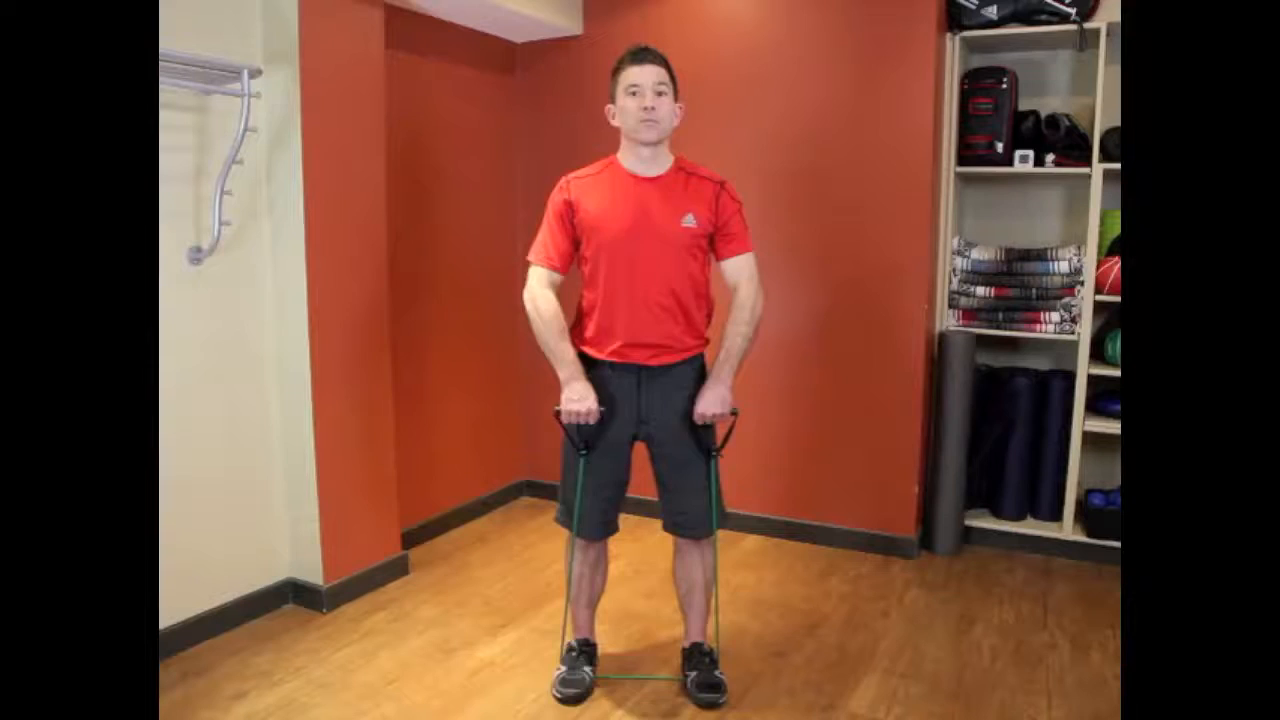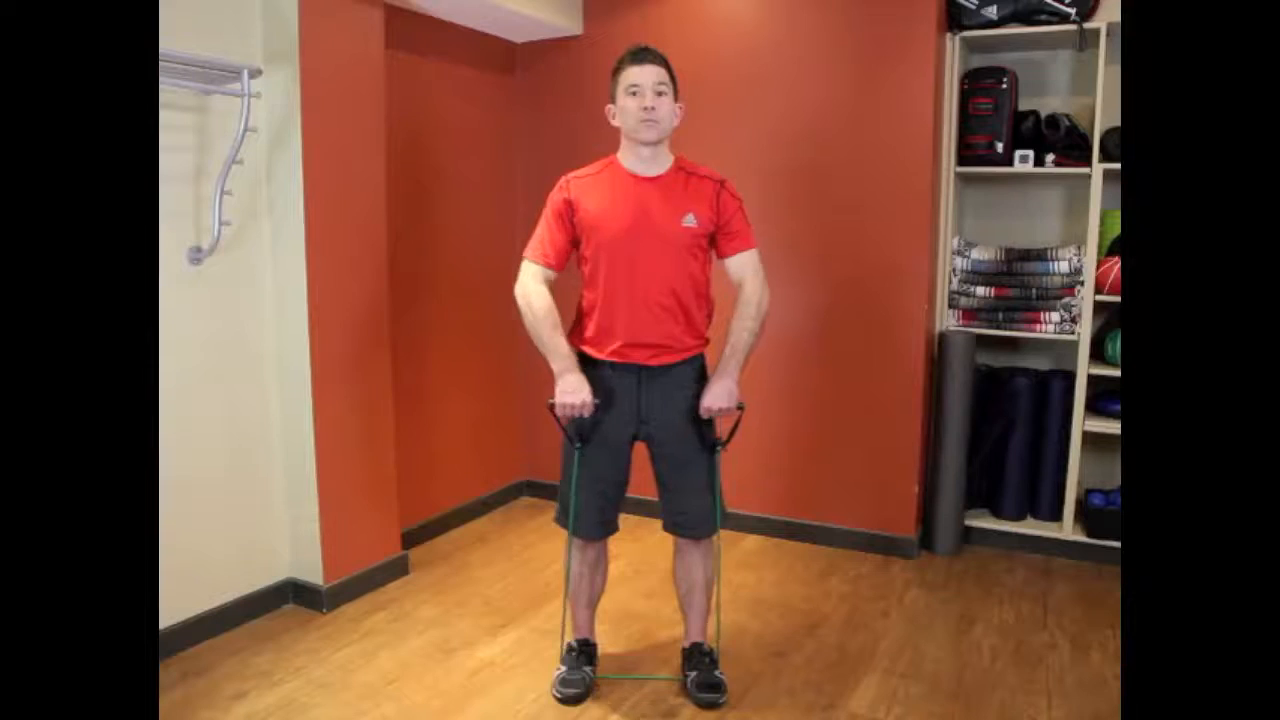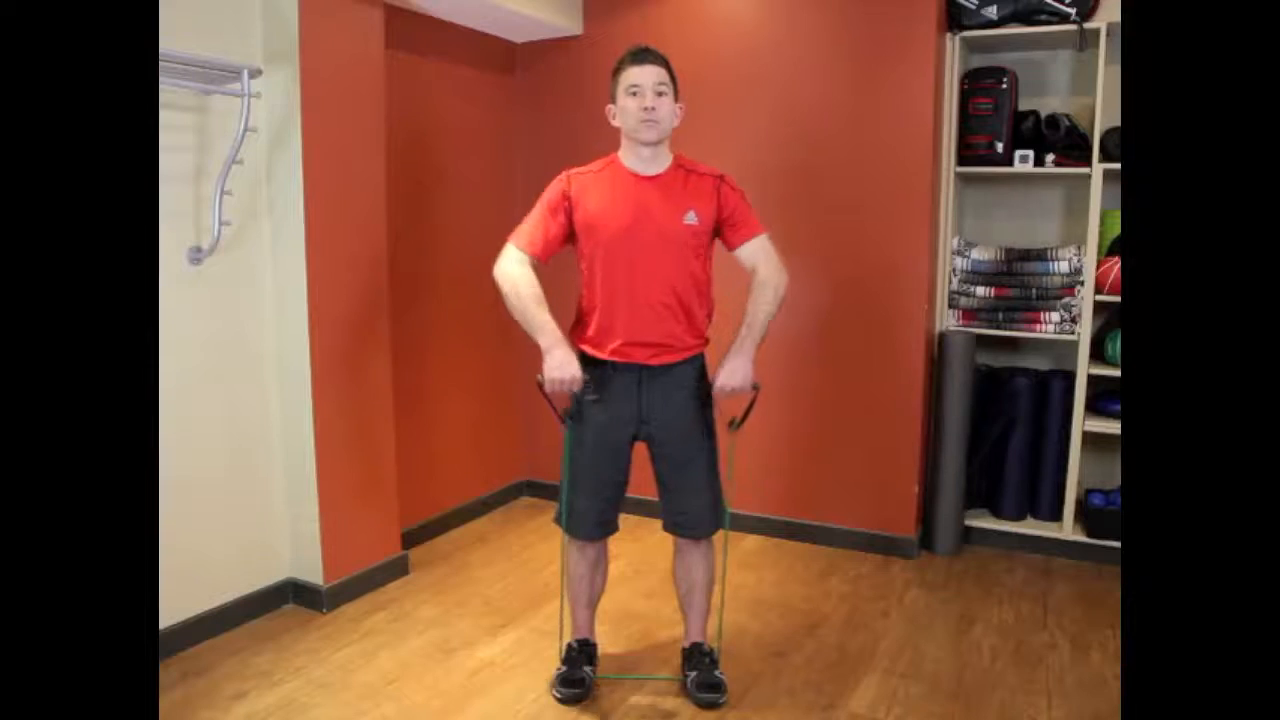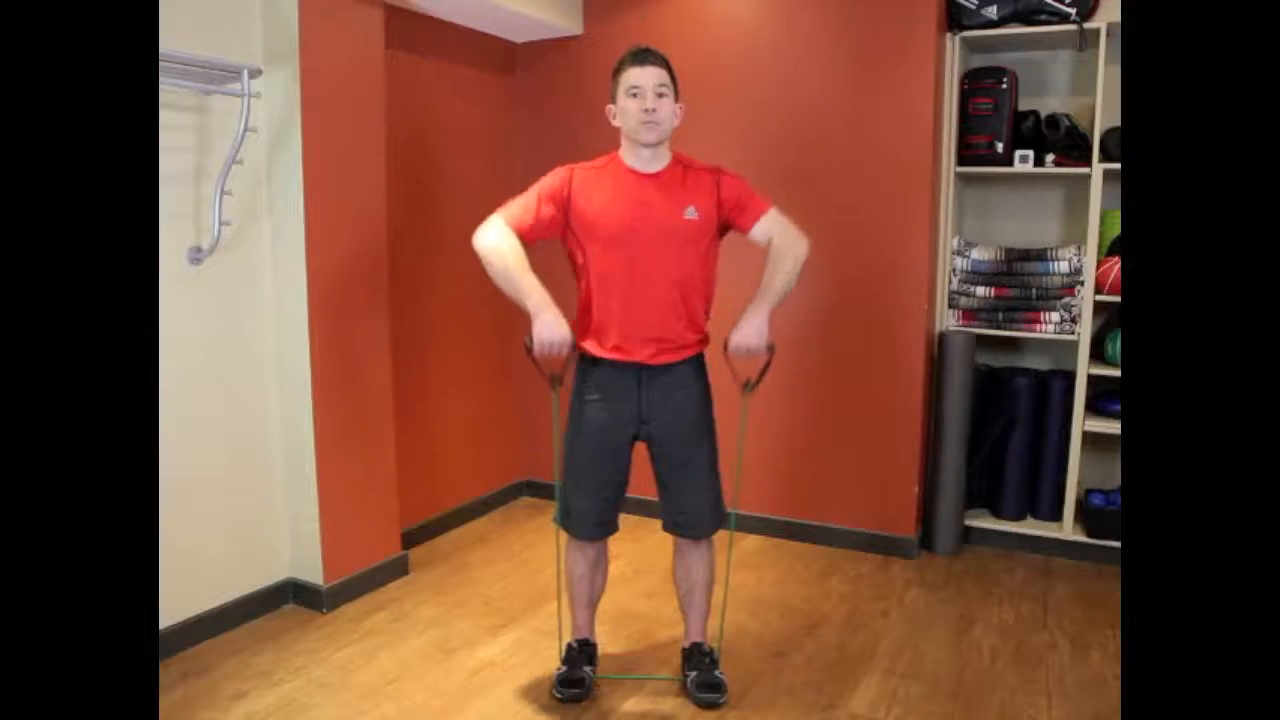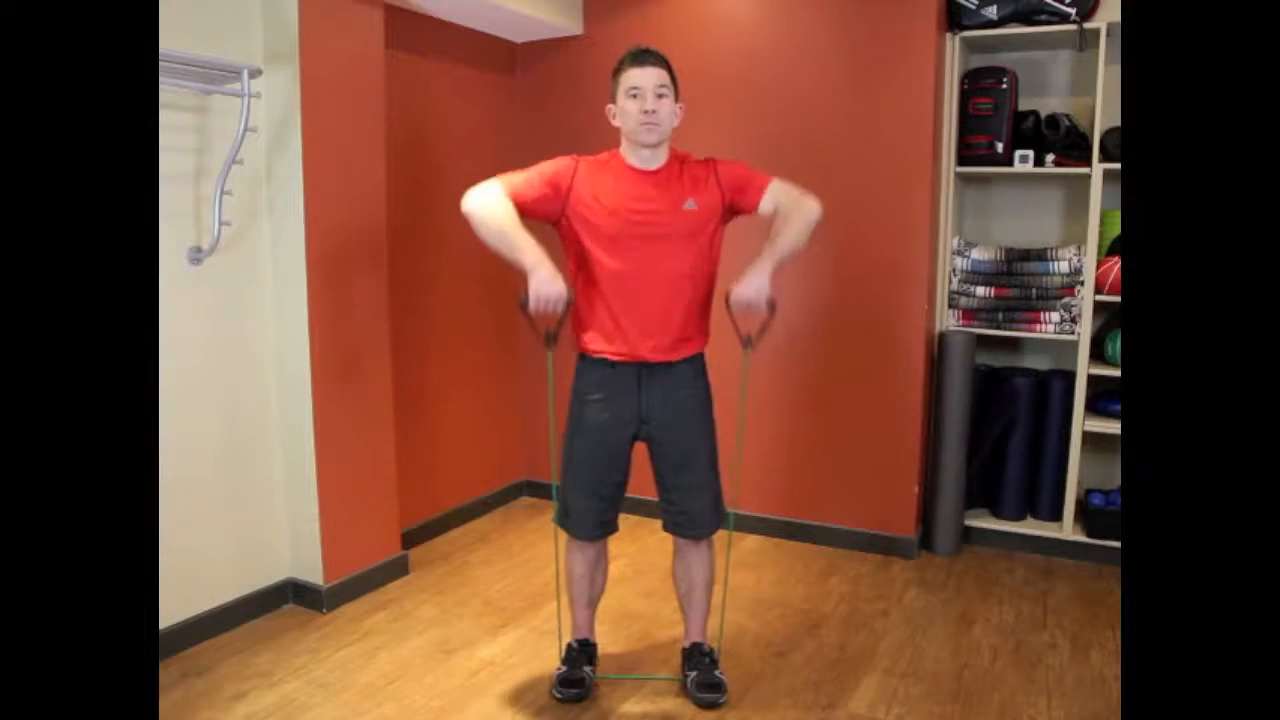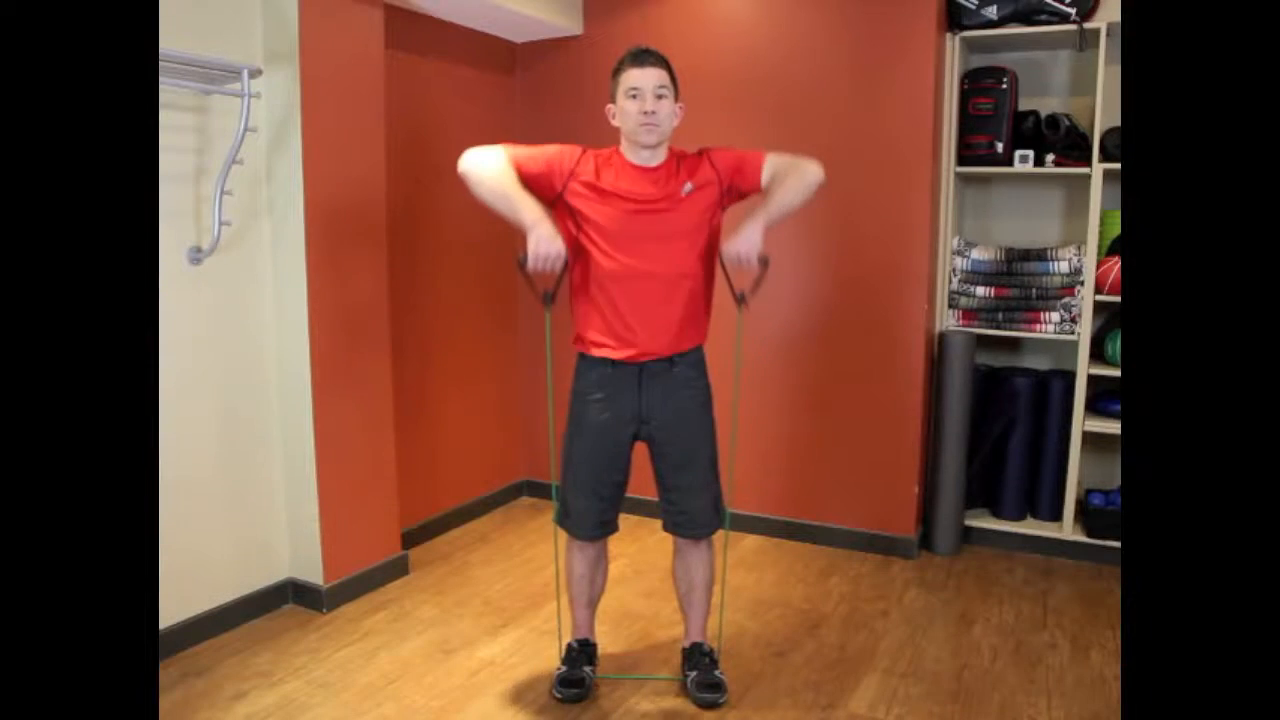
dt=0.1s
person 1, frame 1
left shoulder: (711, 193)
right shoulder: (576, 191)
left elbow: (747, 292)
right elbow: (538, 291)
left wrist: (722, 381)
right wrist: (571, 378)
left hip: (682, 380)
right hip: (599, 380)
left knee: (695, 525)
right knee: (587, 525)
left ankle: (696, 649)
right ankle: (581, 646)
person 1, frame 2
left shoulder: (712, 193)
right shoulder: (575, 190)
left elbow: (752, 287)
right elbow: (531, 286)
left wrist: (727, 375)
right wrist: (566, 372)
left hip: (683, 380)
right hip: (599, 379)
left knee: (695, 525)
right knee: (587, 525)
left ankle: (697, 649)
right ankle: (581, 646)
person 1, frame 3
left shoulder: (713, 191)
right shoulder: (575, 188)
left elbow: (770, 270)
right elbow: (510, 265)
left wrist: (743, 350)
right wrist: (553, 343)
left hip: (683, 380)
right hip: (599, 379)
left knee: (694, 524)
right knee: (586, 525)
left ankle: (697, 650)
right ankle: (581, 646)
person 1, frame 4
left shoulder: (713, 185)
right shoulder: (575, 183)
left elbow: (791, 243)
right elbow: (491, 237)
left wrist: (759, 312)
right wrist: (541, 308)
left hip: (681, 380)
right hip: (599, 378)
left knee: (694, 525)
right knee: (585, 524)
left ankle: (696, 650)
right ankle: (581, 645)
person 1, frame 5
left shoulder: (711, 180)
right shoulder: (575, 178)
left elbow: (804, 205)
right elbow: (480, 200)
left wrist: (765, 265)
right wrist: (535, 262)
left hip: (680, 377)
right hip: (601, 377)
left knee: (694, 523)
right knee: (585, 523)
left ankle: (696, 649)
right ankle: (581, 645)
person 1, frame 6
left shoulder: (709, 170)
right shoulder: (575, 171)
left elbow: (806, 172)
right elbow: (475, 163)
left wrist: (758, 223)
right wrist: (535, 220)
left hip: (681, 376)
right hip: (601, 376)
left knee: (695, 523)
right knee: (586, 522)
left ankle: (697, 649)
right ankle: (581, 645)
